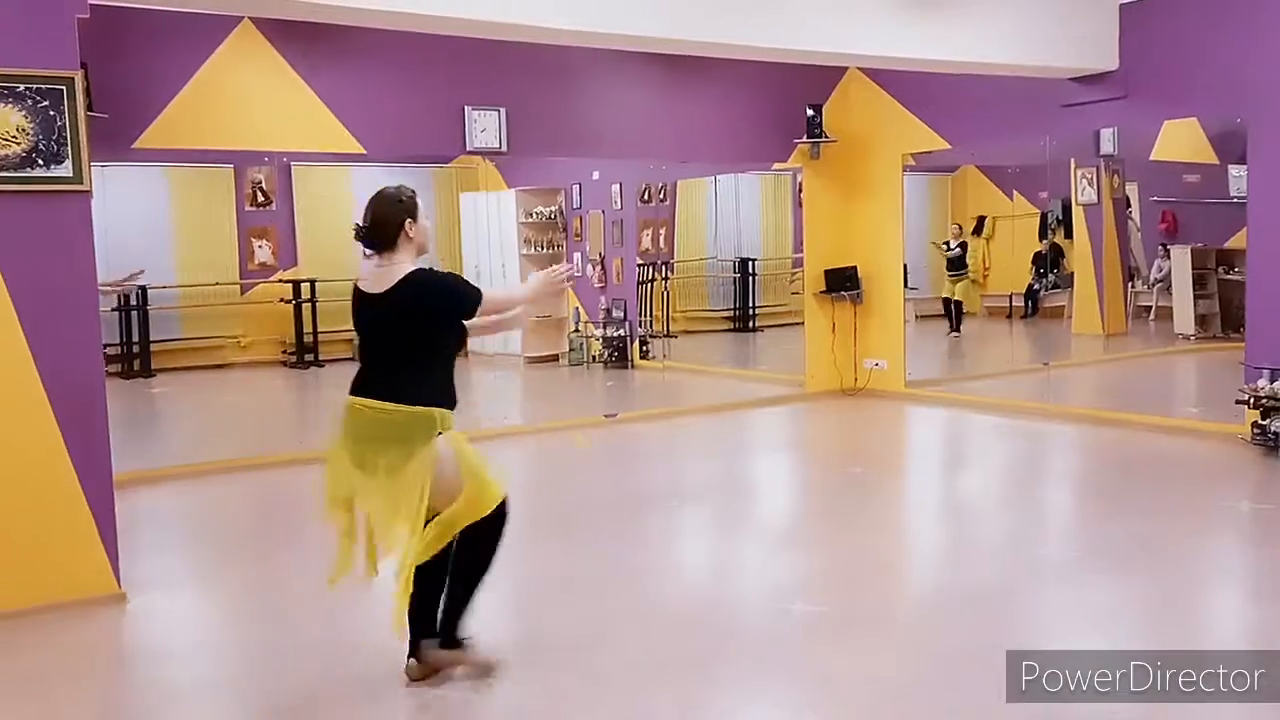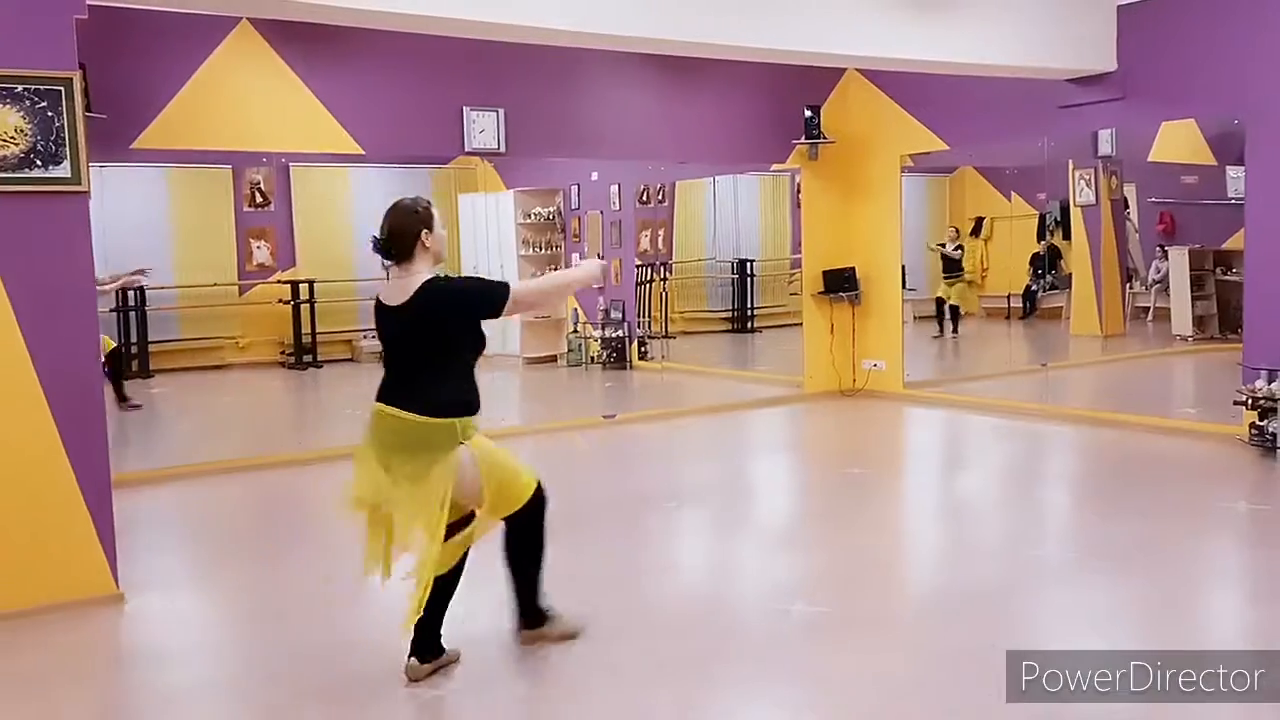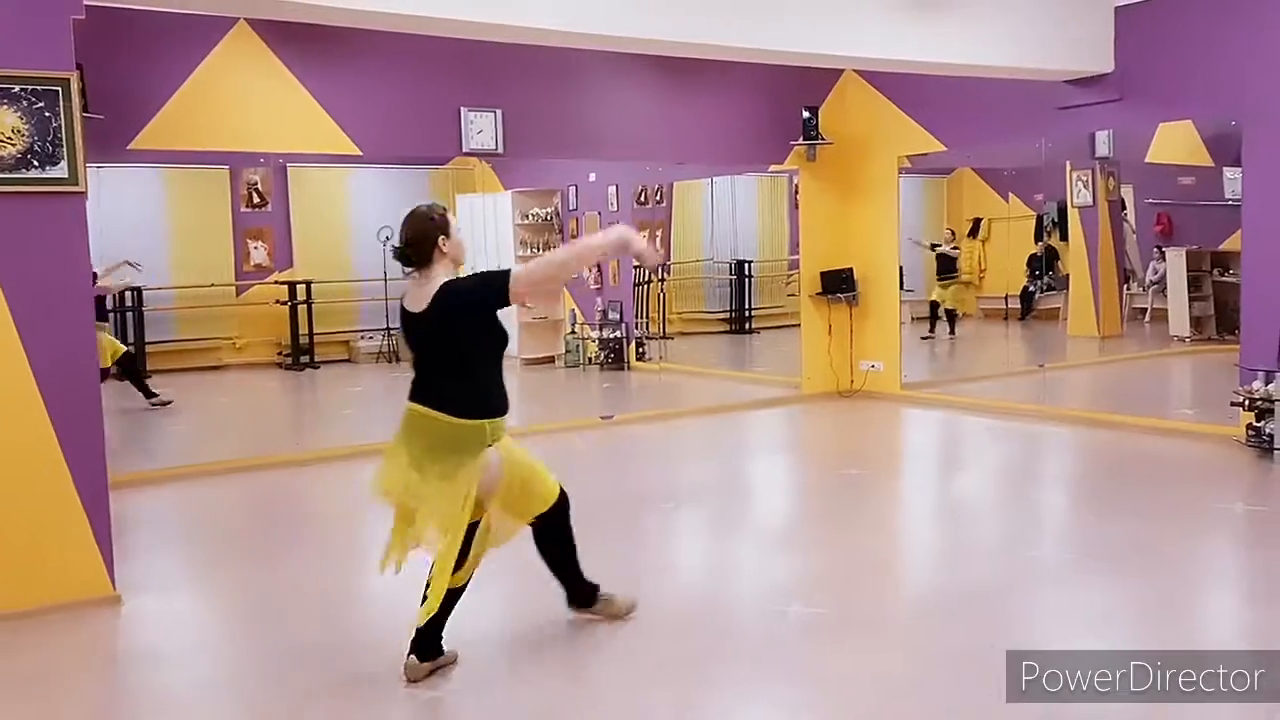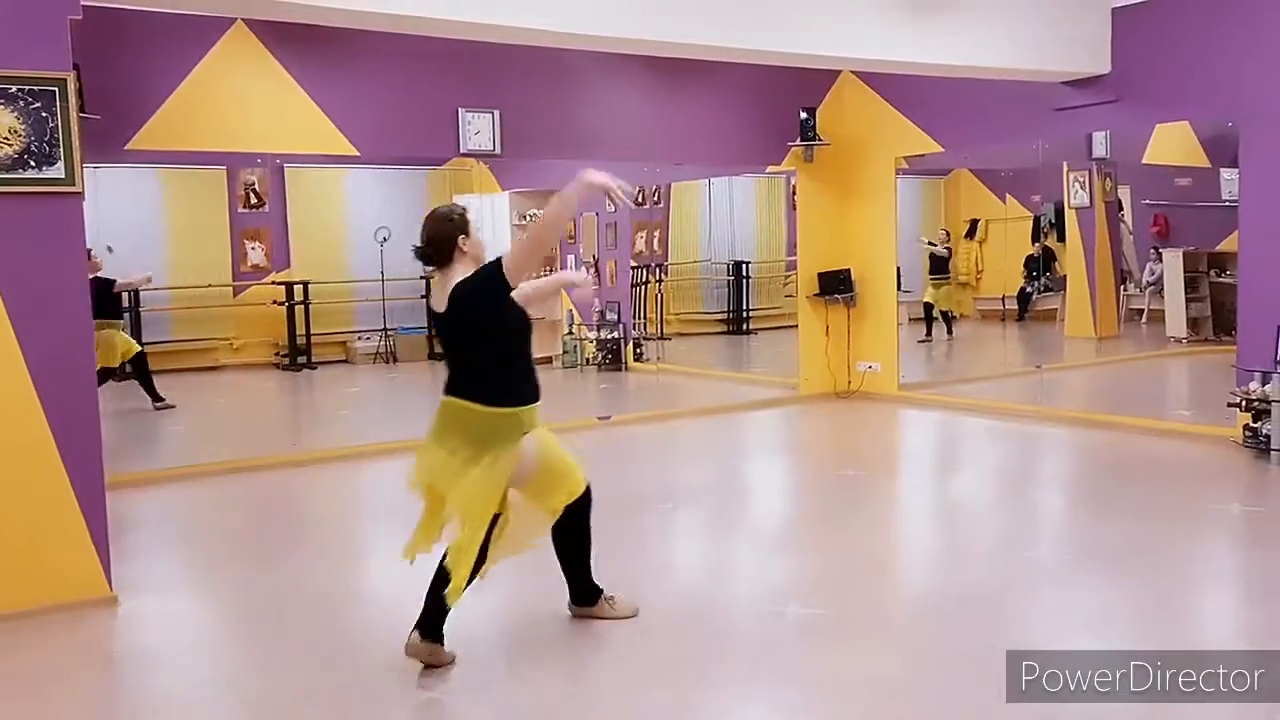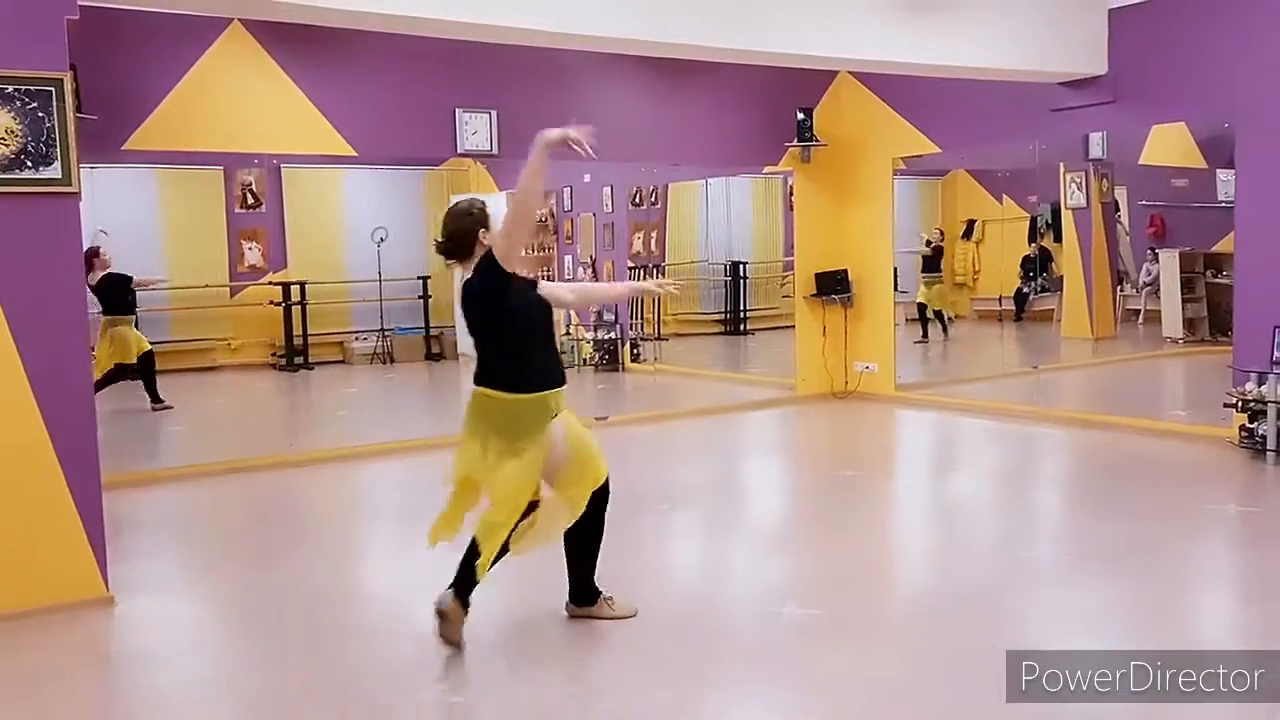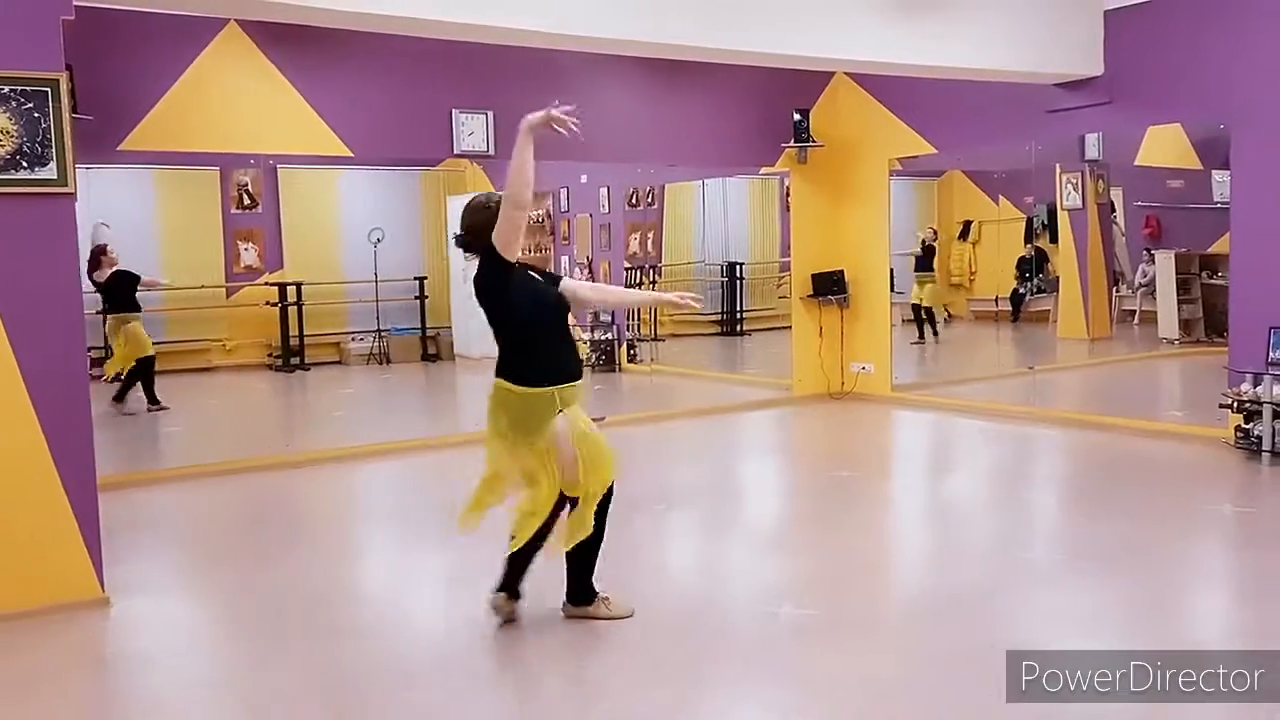
dt=0.1s
person 1, frame 1
left shoulder: (368, 288)
right shoulder: (432, 286)
right elbow: (498, 307)
left wrist: (489, 323)
right wrist: (542, 284)
left hip: (365, 428)
right hip: (415, 433)
left knee: (432, 530)
right knee: (488, 515)
left ankle: (424, 652)
right ankle: (446, 637)
person 1, frame 2
left shoulder: (386, 299)
right shoulder: (448, 294)
right elbow: (534, 295)
right wrist: (587, 271)
left hip: (390, 434)
right hip: (437, 439)
left knee: (451, 533)
right knee: (526, 503)
left ankle: (425, 651)
right ankle: (533, 618)
person 1, frame 3
left shoulder: (413, 303)
right shoulder: (461, 297)
right elbow: (546, 271)
right wrist: (617, 238)
left hip: (427, 434)
right hip: (471, 441)
left knee: (461, 538)
right knee: (550, 505)
left ankle: (425, 651)
right ankle: (584, 597)
person 1, frame 4
left shoulder: (447, 297)
right shoulder: (477, 290)
left elbow: (517, 299)
right elbow: (539, 237)
left wrist: (565, 279)
right wrist: (584, 182)
left hip: (462, 426)
right hip: (502, 432)
left knee: (479, 530)
right knee: (572, 495)
left ankle: (428, 633)
right ankle: (585, 597)
person 1, frame 5
left shoulder: (501, 285)
right shoulder: (487, 283)
left elbow: (568, 294)
right elbow: (523, 213)
left wrist: (633, 289)
right wrist: (544, 149)
left hip: (497, 413)
right hip: (531, 417)
left knee: (514, 508)
right knee: (591, 489)
left ankle: (457, 596)
right ankle: (583, 597)
person 1, frame 6
left shoulder: (524, 277)
right shoulder: (494, 278)
left elbow: (593, 294)
right elbow: (519, 200)
left wrist: (657, 298)
right wrist: (527, 130)
left hip: (525, 404)
right hip: (542, 408)
left knee: (554, 495)
right knee: (593, 491)
left ankle: (508, 589)
right ankle: (580, 597)
